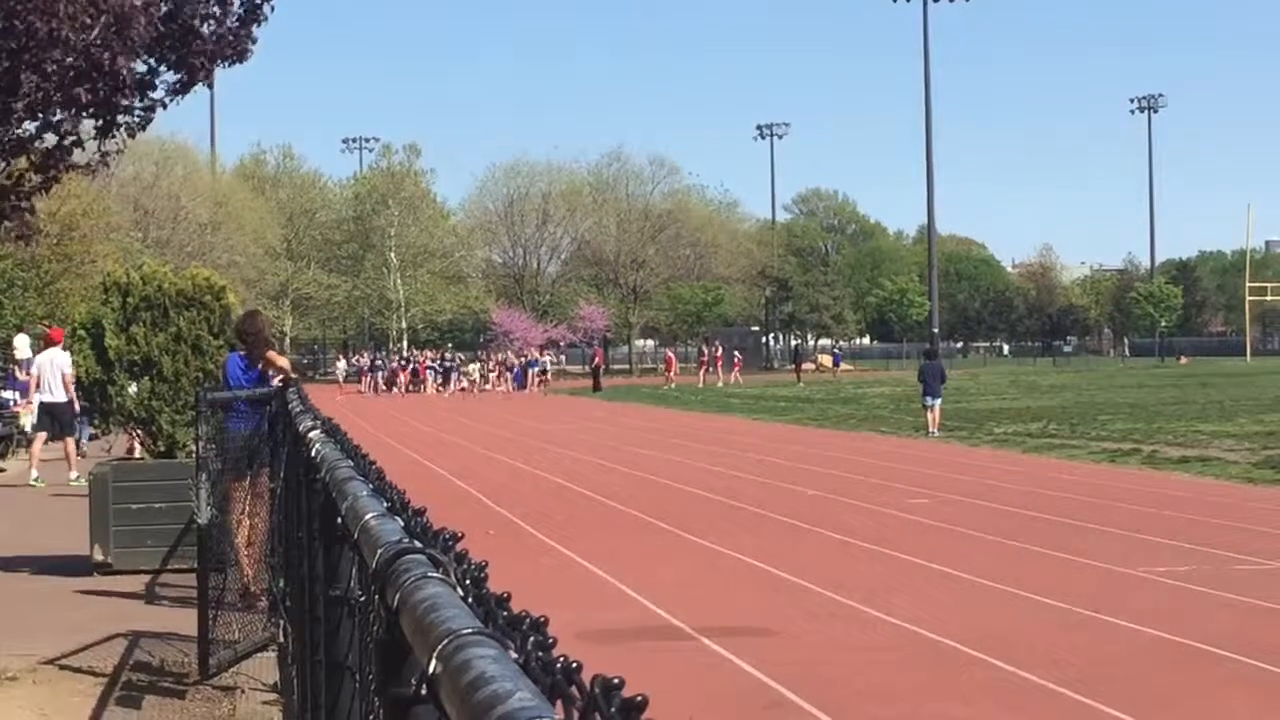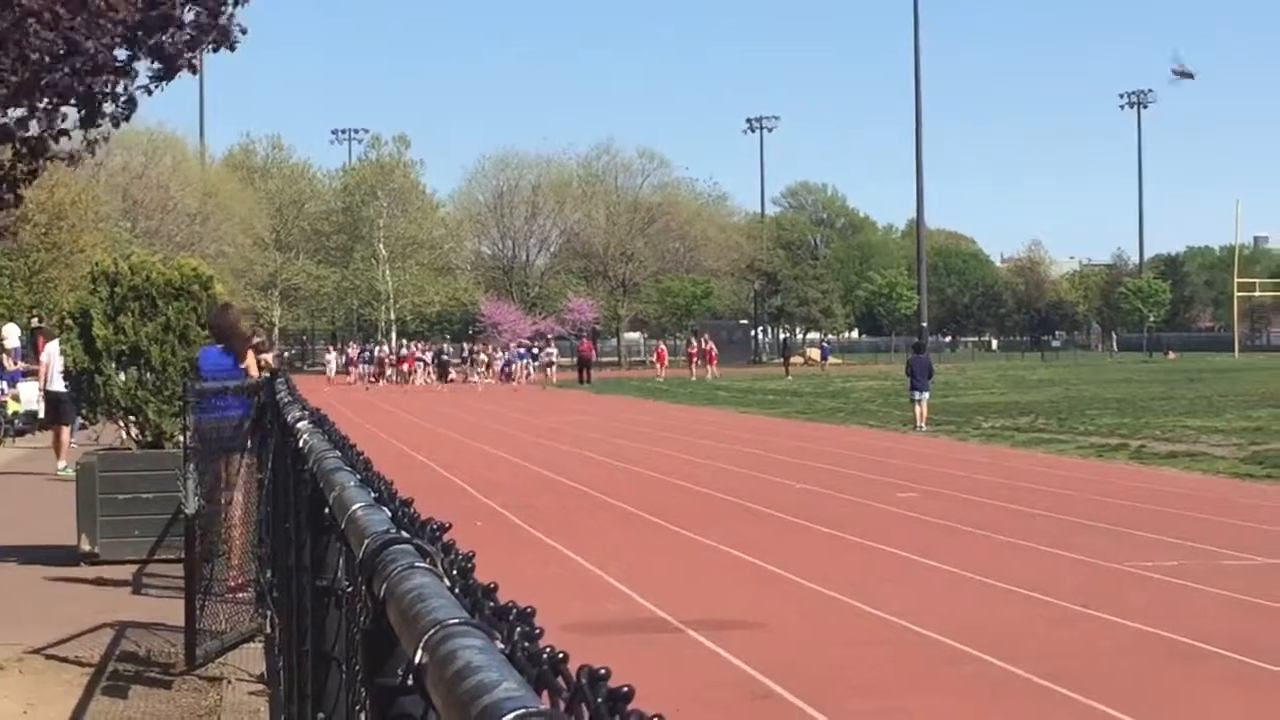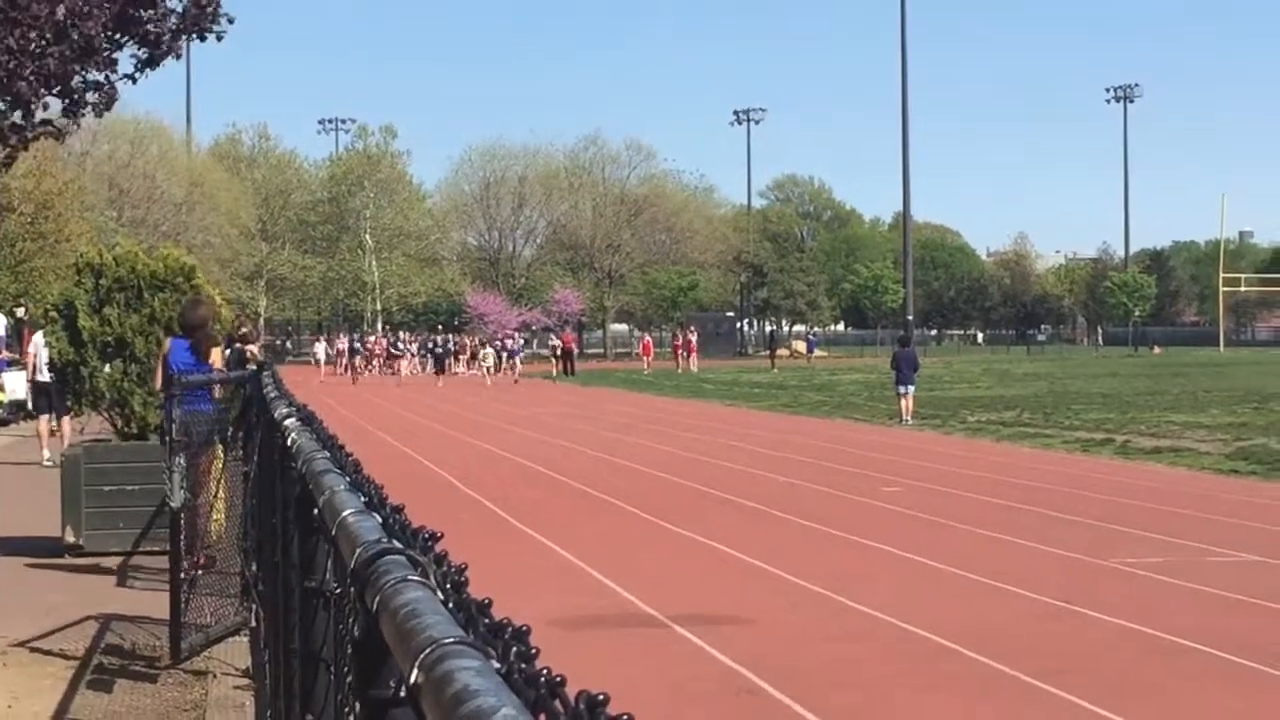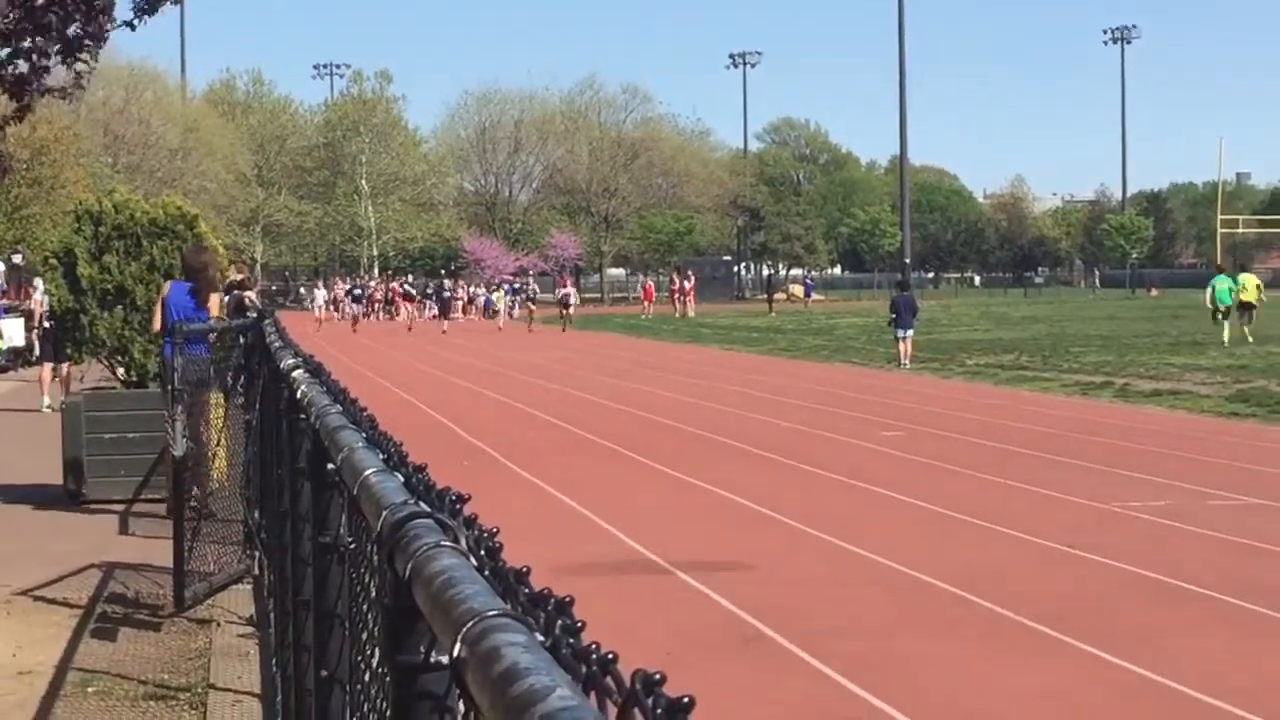
dt=0.7s
person 1, frame 1
left shoulder: (229, 360)
right shoulder: (265, 356)
right elbow: (281, 364)
right wrist: (285, 375)
left hip: (233, 434)
right hip: (260, 433)
left knee: (236, 509)
right knee: (259, 510)
left ankle: (248, 578)
right ankle: (255, 583)
person 1, frame 2
left shoulder: (203, 354)
right shoulder: (245, 353)
left hip: (206, 425)
right hip: (235, 425)
left knee: (214, 495)
right knee: (238, 499)
right ankle: (236, 576)
person 1, frame 3
left shoulder: (169, 345)
right shoulder: (212, 349)
left elbow: (159, 386)
right elbow: (218, 391)
left hip: (177, 417)
right hip: (205, 417)
right knee: (201, 486)
left ankle: (182, 553)
right ankle: (196, 553)
person 1, frame 4
left shoulder: (168, 287)
right shoulder: (210, 295)
left elbow: (156, 328)
right elbow: (212, 335)
left hip: (172, 360)
right hip: (199, 361)
left knee: (175, 429)
right knee: (199, 430)
left ankle: (175, 499)
right ankle: (199, 496)
